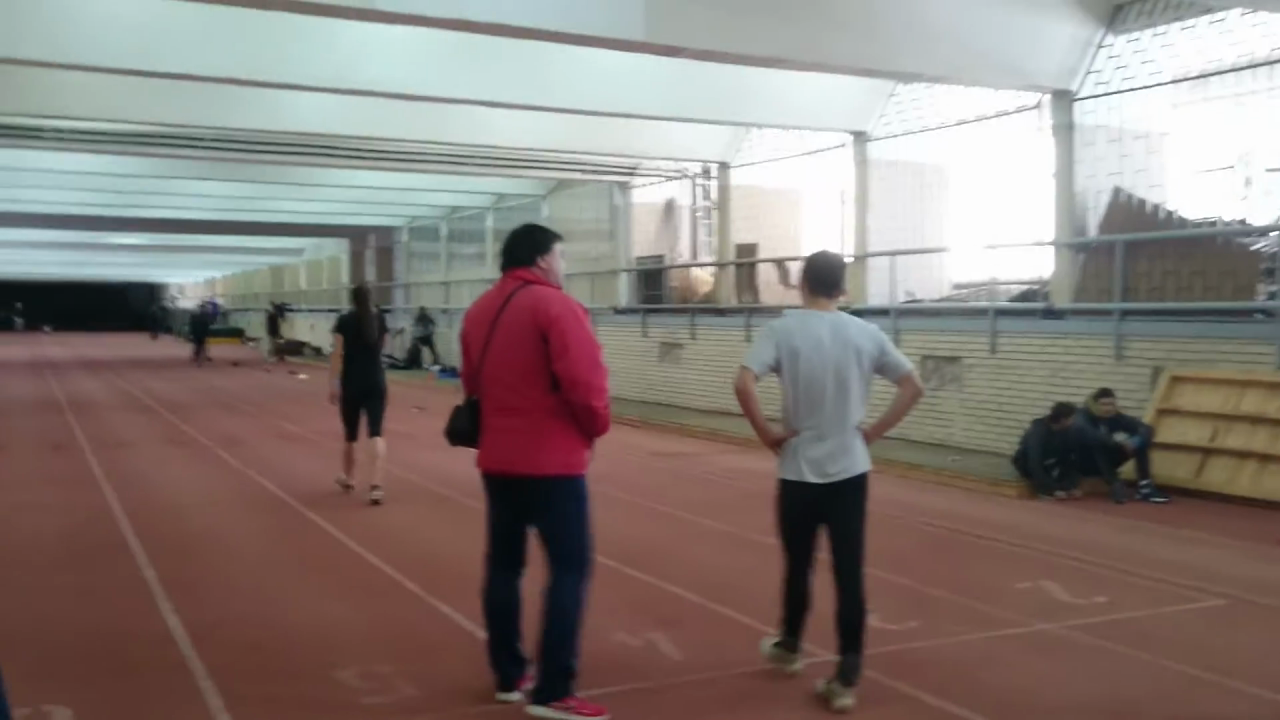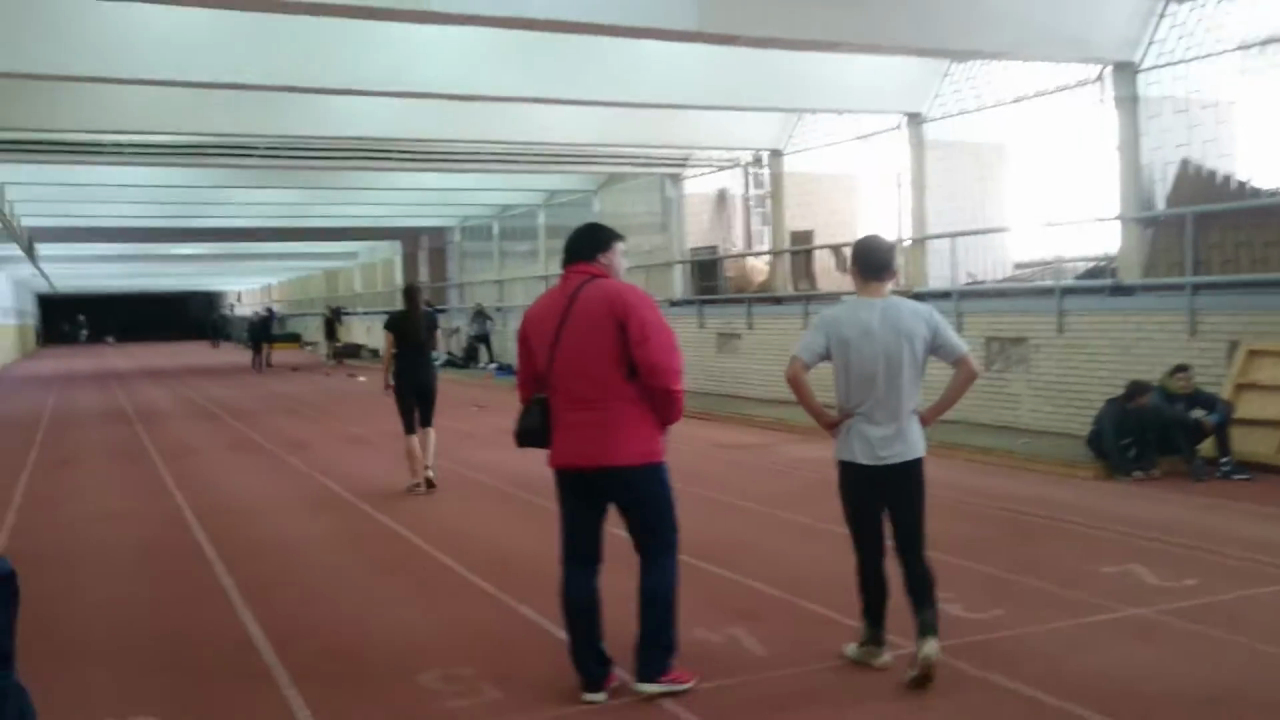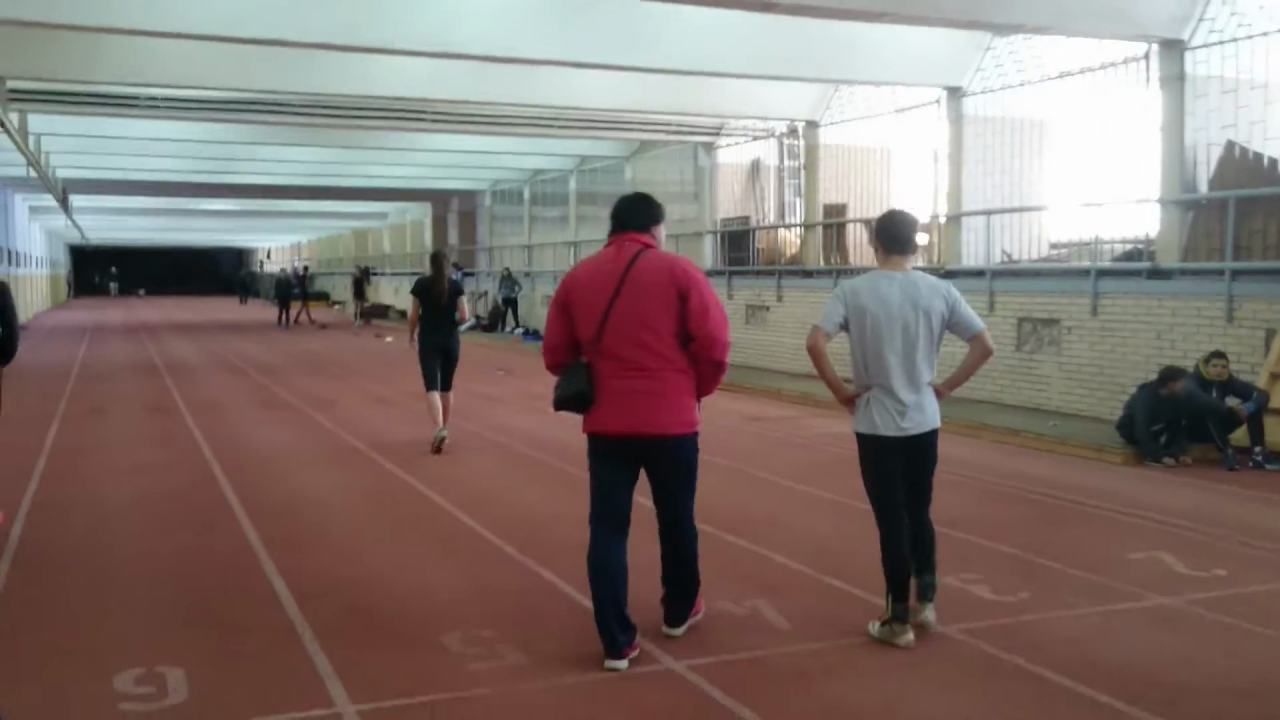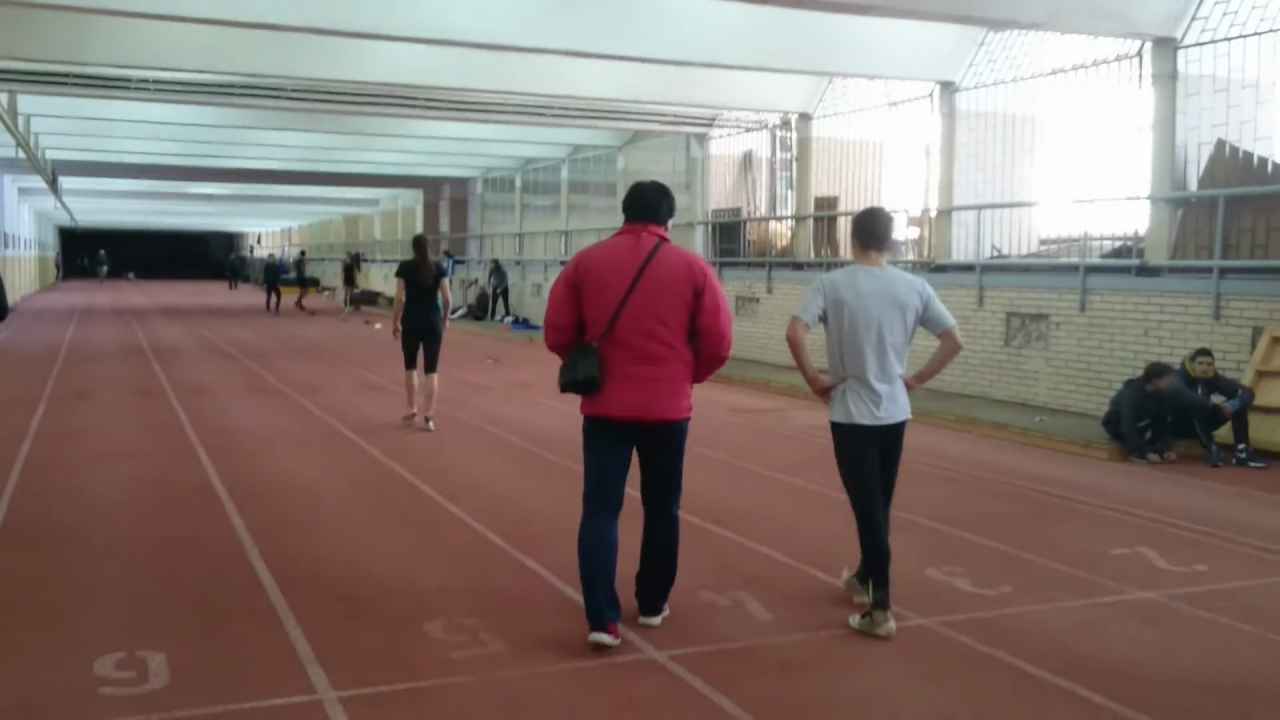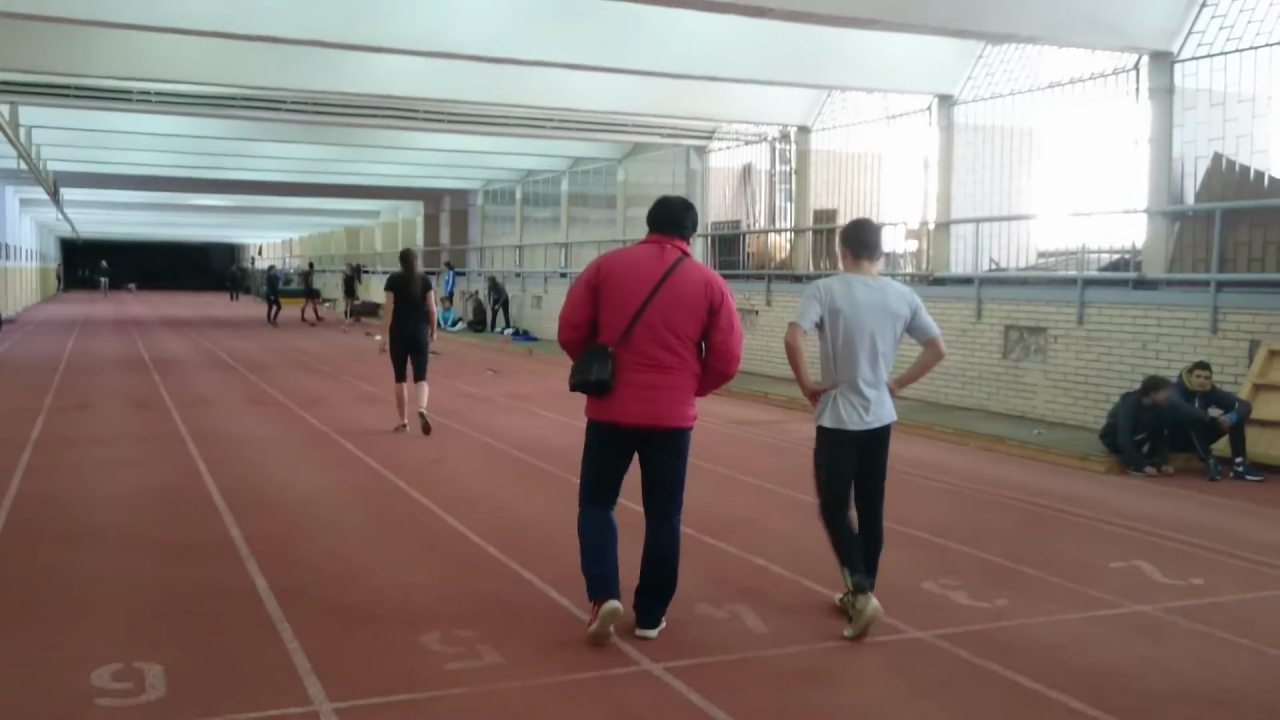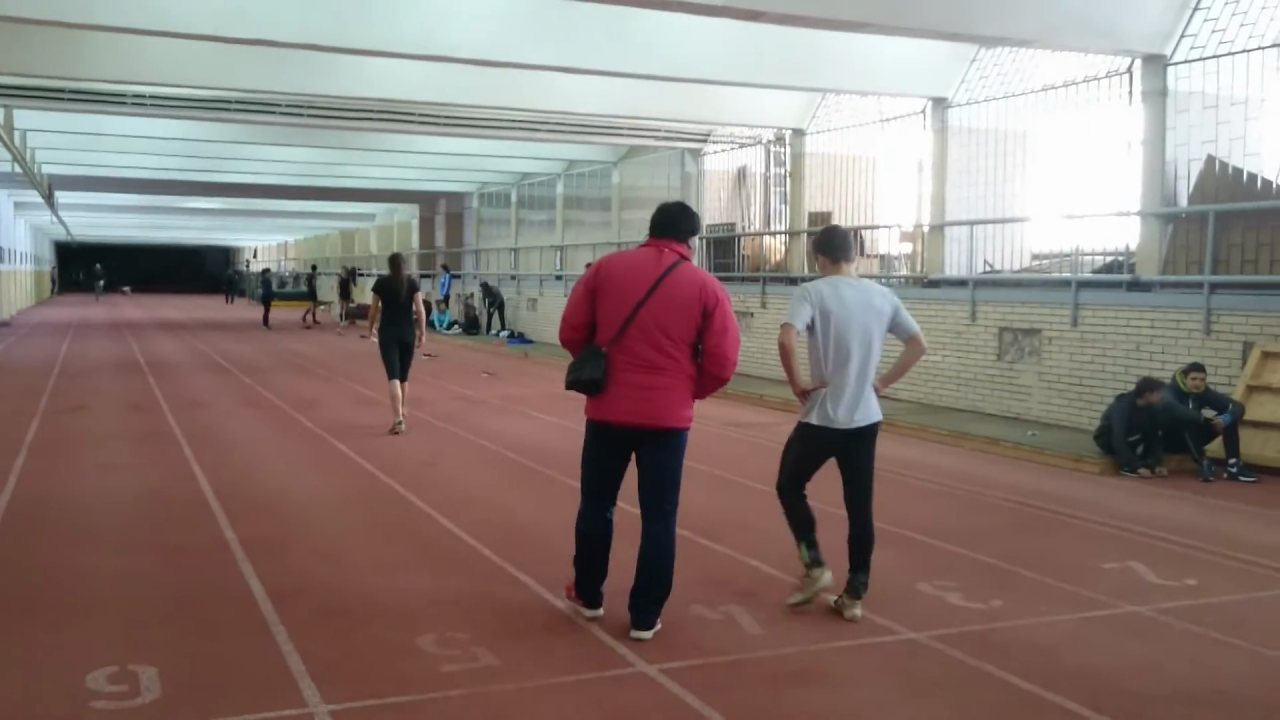
dt=0.3s
person 1, frame 1
left shoulder: (479, 311)
right shoulder: (555, 305)
left elbow: (473, 384)
right elbow: (585, 383)
right wrist: (594, 428)
left hip: (498, 458)
right hip: (553, 460)
left knee: (503, 565)
right knee: (570, 568)
left ankle: (508, 675)
person 1, frame 2
left shoulder: (537, 312)
right shoulder: (624, 299)
left elbow: (531, 388)
right elbow: (663, 371)
right wrist: (664, 418)
left hip: (571, 455)
right hip: (632, 452)
left knee: (580, 563)
right knee: (659, 555)
left ankle: (594, 676)
right ankle: (654, 667)
person 1, frame 3
left shoulder: (577, 278)
right shoulder: (678, 270)
left elbow: (557, 357)
right elbow: (713, 343)
right wrist: (697, 389)
left hip: (607, 421)
right hip: (671, 419)
left knee: (608, 529)
right knee: (677, 520)
left ankle: (617, 642)
right ankle: (679, 611)
person 1, frame 4
left shoulder: (587, 261)
right shoulder: (693, 266)
left elbow: (557, 335)
right elbow: (717, 343)
left hip: (605, 406)
right hip: (667, 407)
left knee: (600, 510)
right knee: (661, 508)
left ankle: (602, 619)
right ankle: (652, 603)
person 1, frame 5
left shoulder: (607, 266)
right shoulder: (709, 282)
left elbow: (570, 333)
right elbow: (726, 360)
left hip: (611, 410)
right hip: (672, 415)
left knee: (596, 504)
right knee: (663, 517)
left ankle: (604, 595)
right ankle: (650, 615)
person 1, frame 6
left shoulder: (606, 268)
right shoulder: (706, 286)
left elbow: (571, 333)
right elbow: (721, 364)
left hip: (607, 409)
right hip: (668, 415)
left knee: (596, 503)
right knee: (659, 515)
left ankle: (589, 595)
right ankle: (645, 616)
person 2, frame 1
left shoulder: (783, 330)
right shoulder: (866, 333)
left elbow: (744, 383)
right elbow: (913, 385)
left wrist: (766, 432)
right wrist: (873, 431)
left hip: (799, 471)
right hip: (850, 471)
left knee: (798, 566)
right knee: (849, 574)
left ankle: (788, 648)
right ankle: (846, 679)
person 2, frame 2
left shoulder: (833, 320)
right shoulder: (921, 316)
left elbow: (795, 373)
right elbow: (969, 369)
left wrist: (824, 418)
right wrist: (932, 414)
left hip: (858, 454)
right hip: (907, 453)
left knee: (869, 550)
right knee: (912, 552)
left ankle: (874, 643)
right ankle: (927, 637)
person 2, frame 3
left shoulder: (853, 291)
right shoulder: (940, 291)
left elbow: (815, 342)
right elbow: (984, 345)
left wrist: (841, 390)
right wrist: (946, 386)
left hip: (876, 426)
right hip: (924, 424)
left knee: (892, 523)
right knee: (919, 515)
left ankle: (899, 619)
right ankle: (926, 601)
person 2, frame 4
left shoulder: (832, 283)
right shoulder: (915, 287)
left elbow: (795, 333)
right elbow: (954, 341)
left wrist: (815, 380)
right wrist: (916, 379)
left hip: (851, 415)
right hip: (895, 413)
left knee: (868, 510)
right knee: (879, 505)
left ankle: (880, 608)
right ankle: (865, 579)
person 2, frame 5
left shoulder: (825, 290)
right shoulder: (903, 296)
left elbow: (792, 339)
right elbow: (937, 349)
left wrist: (807, 385)
right wrist: (897, 383)
left hip: (838, 419)
right hip: (880, 418)
left knee: (834, 511)
right knee: (870, 510)
left ankle: (863, 593)
right ankle: (859, 591)
person 2, frame 6
left shoulder: (814, 292)
right shoulder: (883, 295)
left elbow: (787, 340)
right elbow: (918, 345)
left wrist: (797, 383)
right wrist: (883, 381)
left hip: (822, 417)
right hip: (865, 418)
left knee: (789, 487)
right knee: (860, 507)
left ankle: (816, 568)
right ankle: (854, 595)
person 3, frame 1
left shoulder: (344, 321)
right shoulder: (379, 320)
left elbow: (337, 355)
left wrist: (333, 385)
left hip: (351, 383)
right hip: (375, 381)
left knee: (351, 434)
right knee: (376, 433)
left ankle: (348, 479)
right ankle: (376, 487)
person 3, frame 2
left shoulder: (395, 319)
right shoulder: (430, 318)
left elbow: (388, 352)
left wrist: (386, 378)
left hip: (404, 378)
right hip: (427, 376)
left knee: (410, 429)
right knee: (427, 425)
left ankle: (416, 480)
right ankle: (428, 469)
person 3, frame 3
left shoulder: (421, 284)
right shoulder: (455, 285)
left elbow: (414, 315)
right elbow: (464, 316)
left wrist: (412, 334)
left hip: (428, 340)
right hip: (450, 340)
left knee: (432, 387)
right knee: (447, 387)
left ankle: (440, 429)
right ankle: (444, 428)
person 3, frame 4
left shoulder: (404, 267)
right shoulder: (437, 268)
left elbow: (399, 297)
right elbow: (447, 297)
left wrist: (395, 322)
right wrist: (445, 318)
left hip: (411, 322)
right hip: (433, 322)
left knee: (410, 367)
right knee: (431, 370)
left ankle: (412, 411)
right ankle: (429, 417)
person 3, frame 5
left shoulder: (393, 280)
right shoulder: (425, 280)
left elbow: (388, 310)
right elbow: (432, 310)
left wrist: (385, 336)
right wrist: (432, 331)
left hip: (399, 334)
right hip: (420, 333)
left knee: (400, 378)
right knee: (420, 378)
left ankle: (403, 422)
right ankle: (422, 410)
person 3, frame 6
left shoulder: (381, 283)
right shoulder: (412, 283)
left elbow: (374, 310)
right elbow: (420, 310)
left wrist: (371, 328)
right wrist: (422, 333)
left hip: (388, 334)
right hip: (408, 334)
left knee: (393, 377)
right knee: (404, 376)
left ankle: (398, 419)
right ankle: (400, 415)
